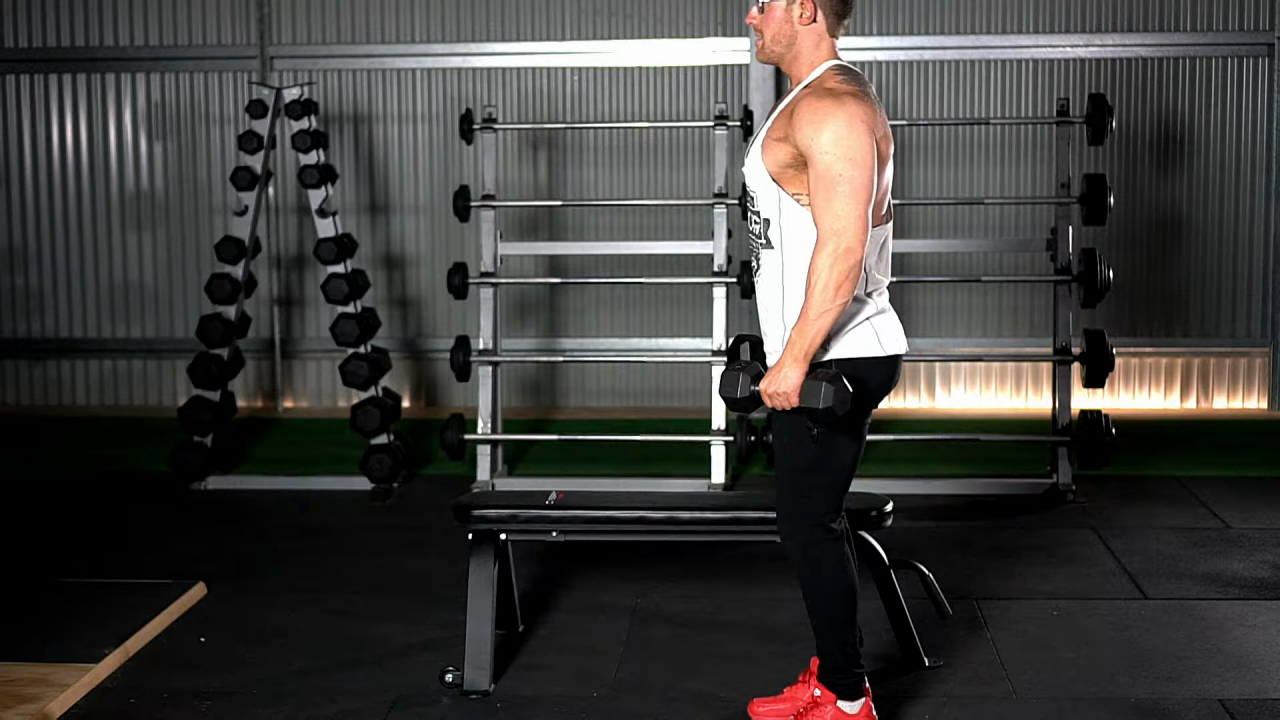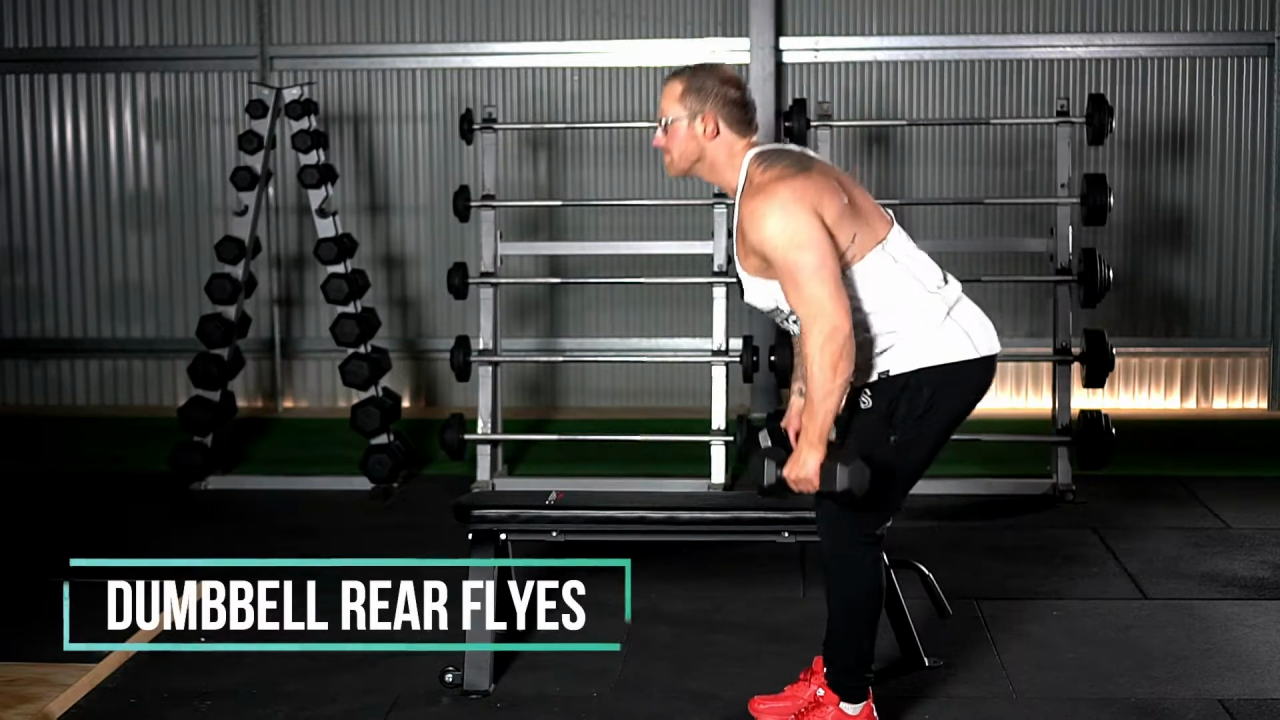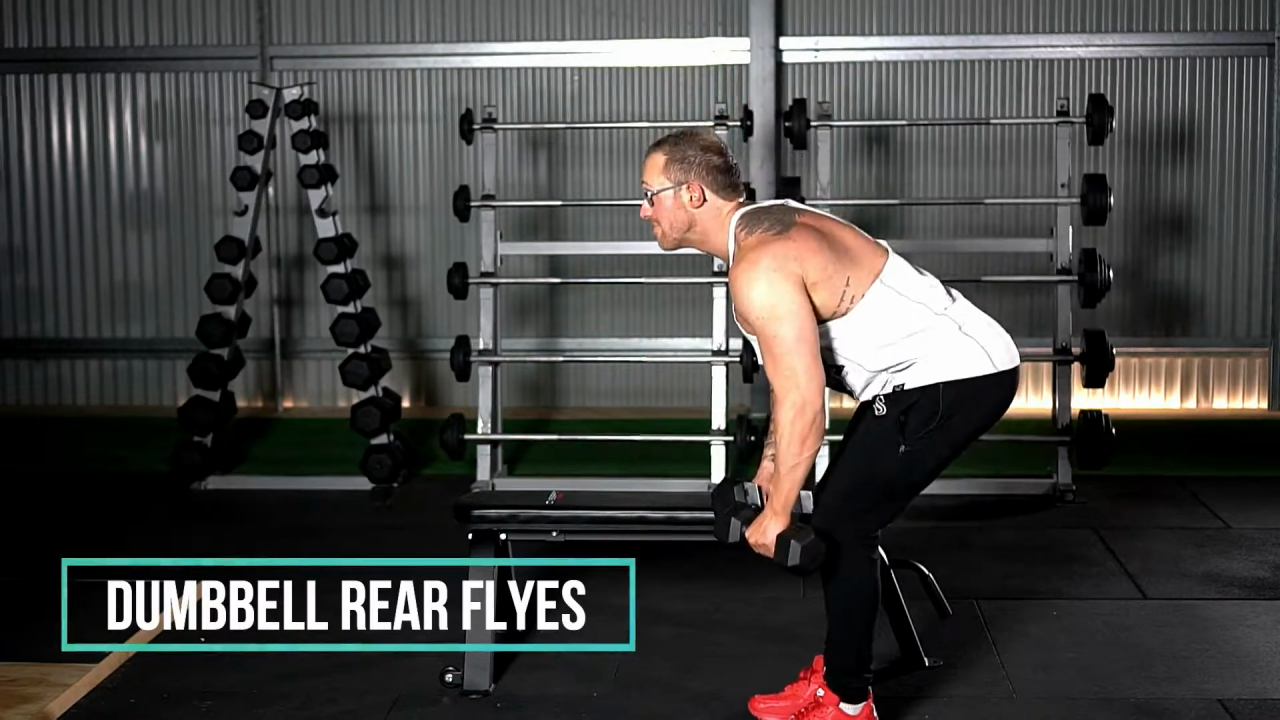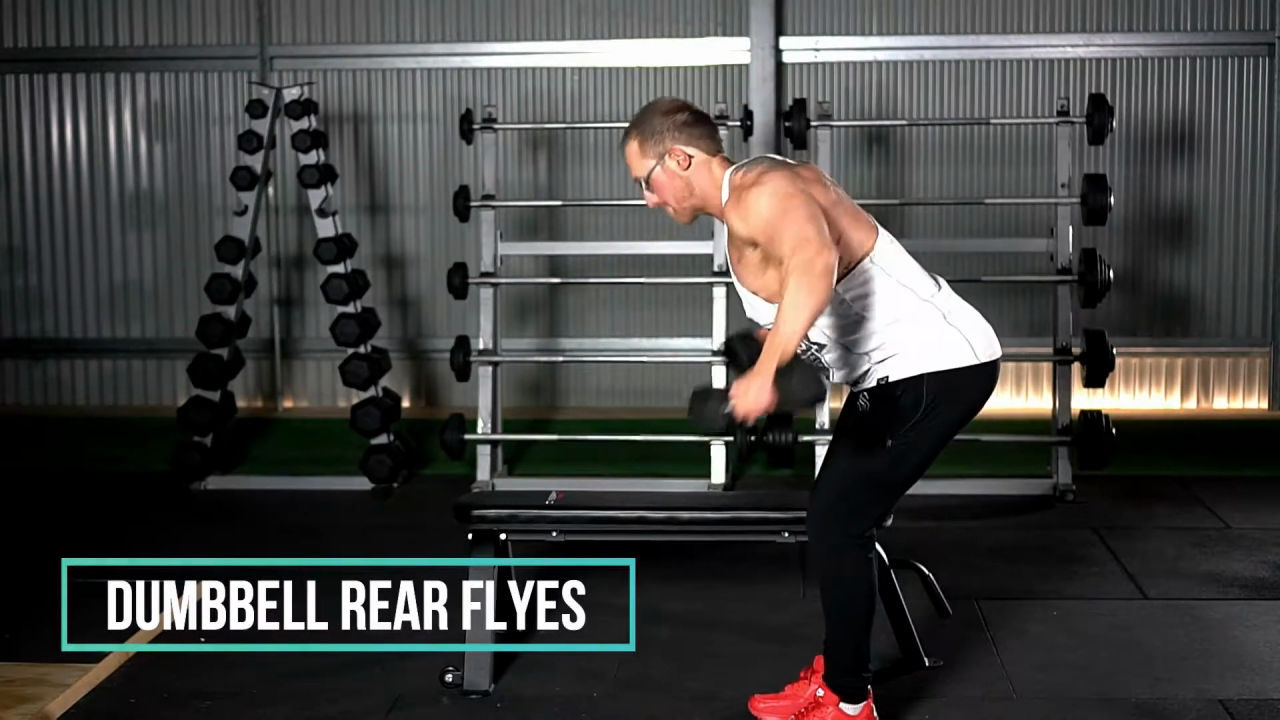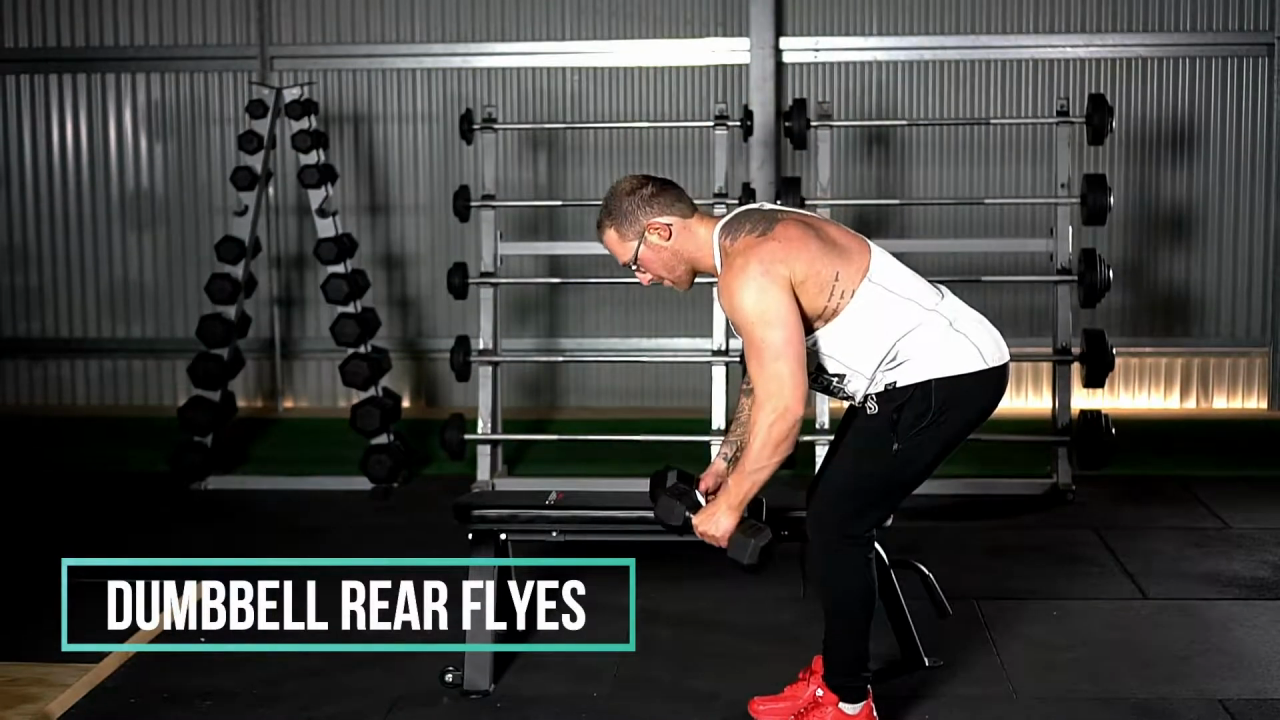
dt=1s
person 1, frame 1
left shoulder: (831, 108)
right shoulder: (818, 101)
left elbow: (843, 249)
left wrist: (794, 360)
left hip: (833, 359)
right hip: (824, 355)
left knee: (808, 525)
right knee: (811, 521)
person 1, frame 2
left shoulder: (770, 201)
right shoulder: (771, 177)
left elbow: (831, 329)
right elbow: (814, 309)
left wrist: (814, 443)
right wrist: (801, 399)
left hip: (936, 361)
right hip: (926, 352)
left knee: (848, 520)
right knee: (843, 514)
person 1, frame 3
left shoulder: (759, 266)
right shoulder: (763, 231)
left elbow: (803, 398)
right elbow: (797, 374)
left wrist: (777, 513)
right wrist: (771, 463)
left hip: (957, 377)
right hip: (942, 366)
left knee: (840, 523)
right knee: (838, 511)
person 1, frame 4
left shoulder: (754, 196)
right shoulder: (758, 188)
left elbow: (815, 264)
left wrist: (765, 373)
right wrist: (776, 342)
left hip: (935, 366)
right hip: (924, 358)
left knee: (836, 522)
right knee: (837, 515)
person 1, frame 5
left shoulder: (749, 271)
right shoulder: (749, 236)
left elbow: (785, 406)
right elbow: (766, 373)
left wrist: (731, 504)
right wrist: (727, 459)
left hip: (946, 374)
right hip: (936, 364)
left knee: (835, 524)
right knee: (834, 516)
right ankle: (837, 676)
